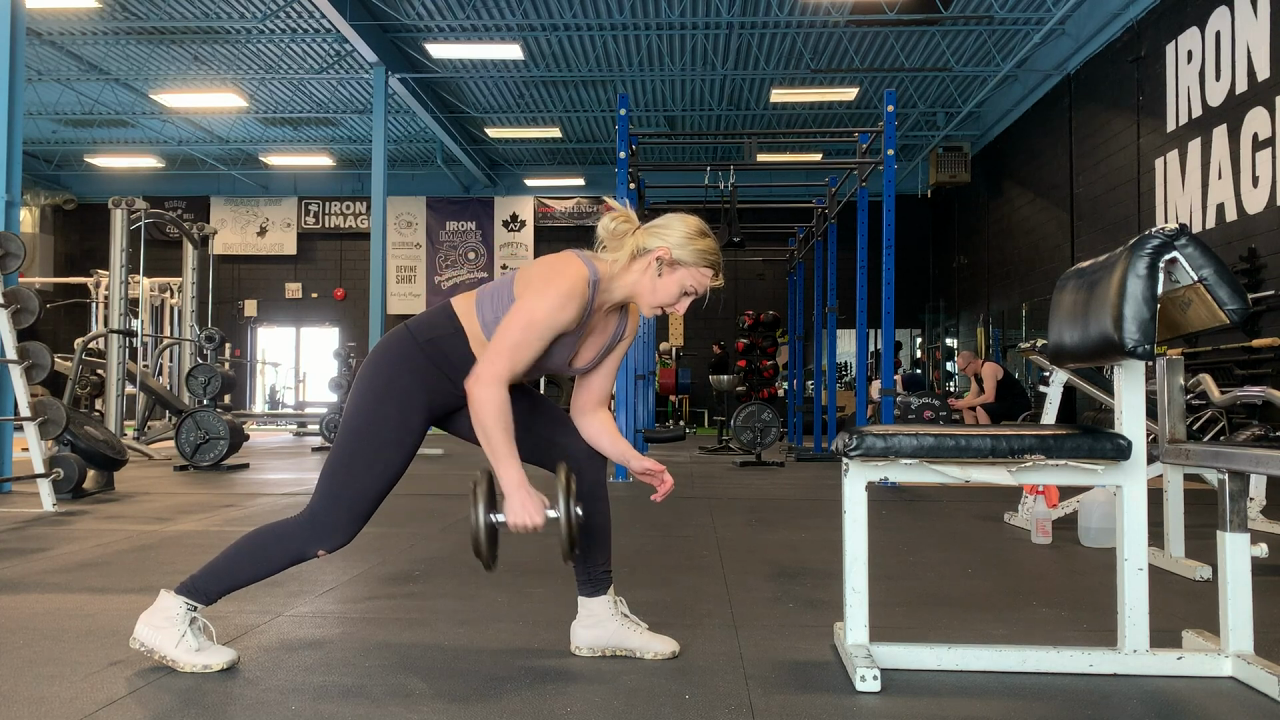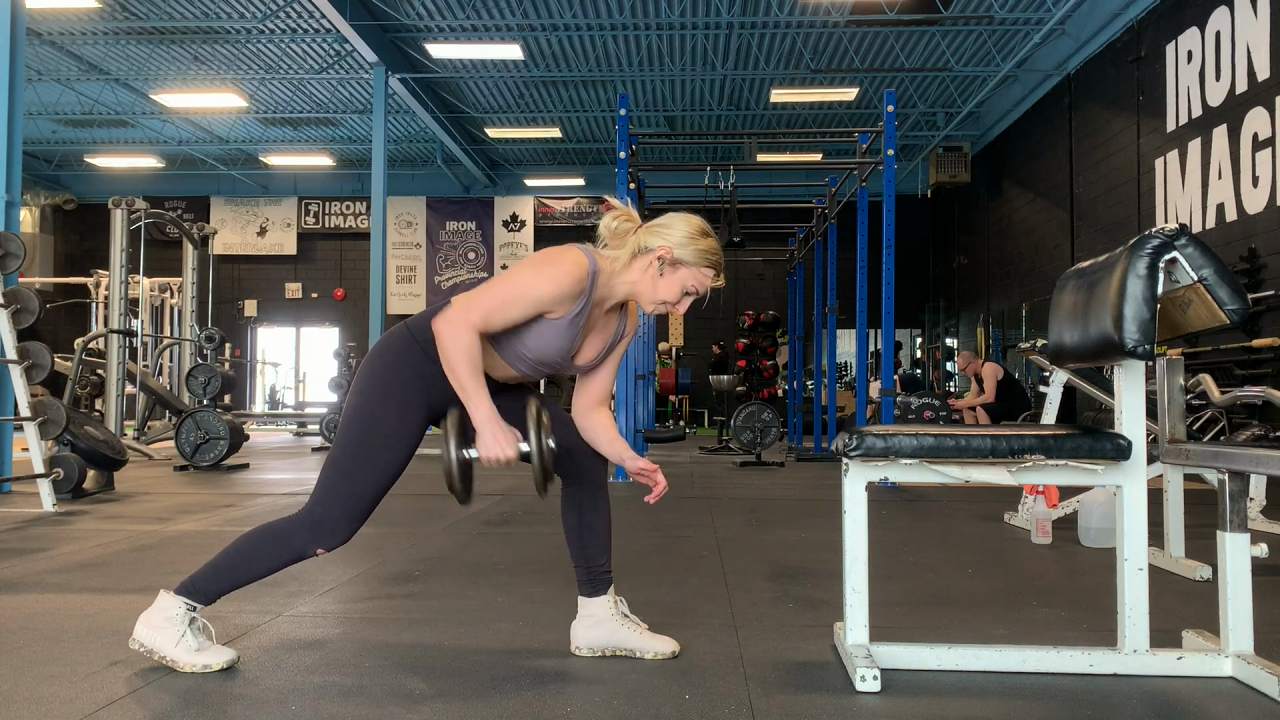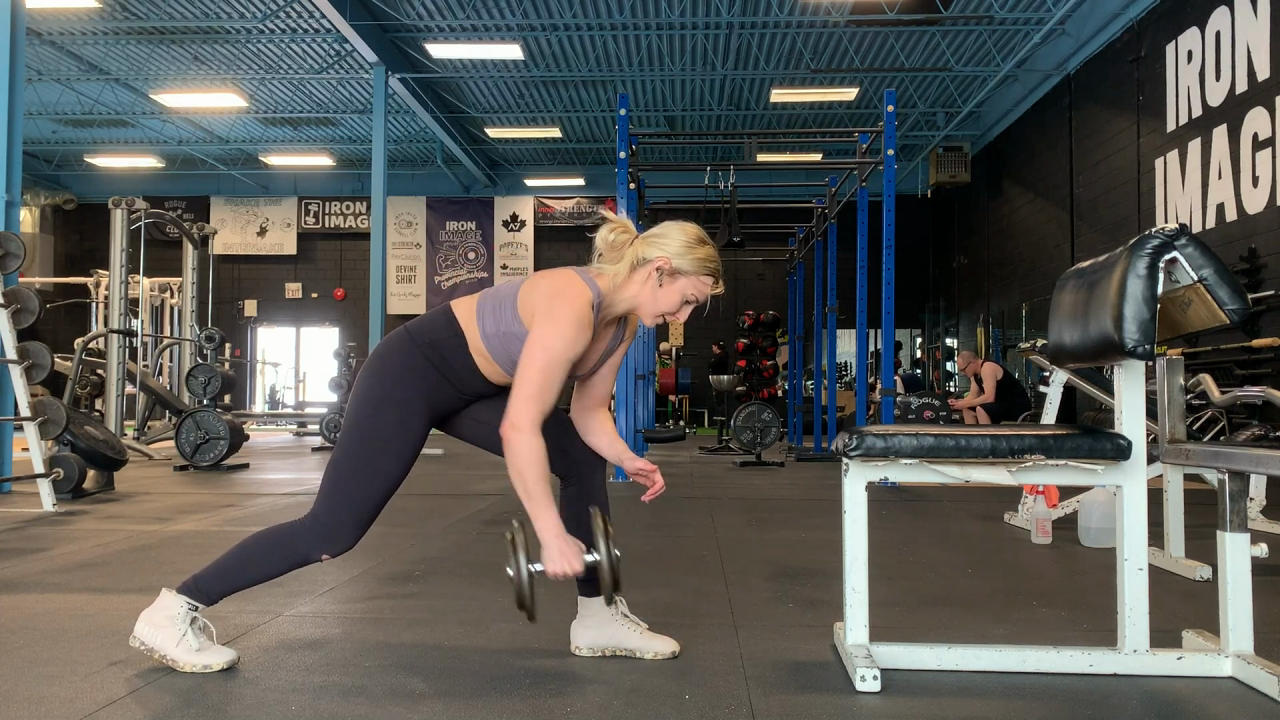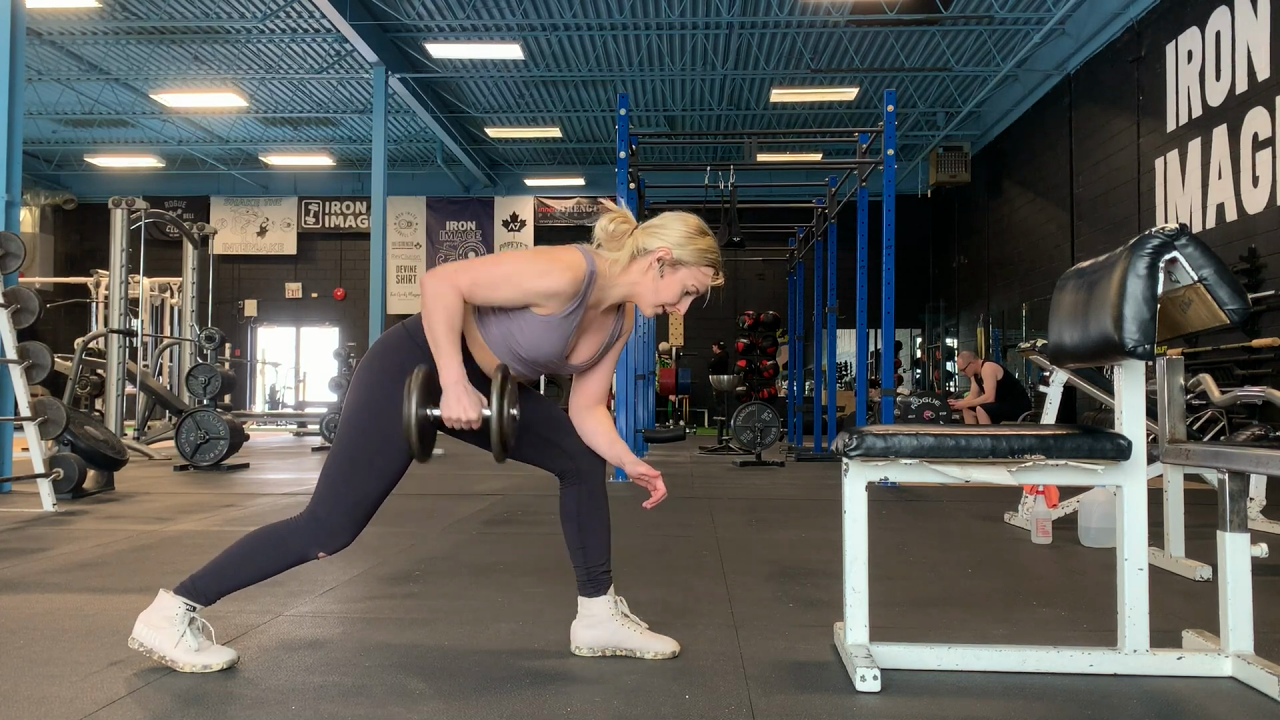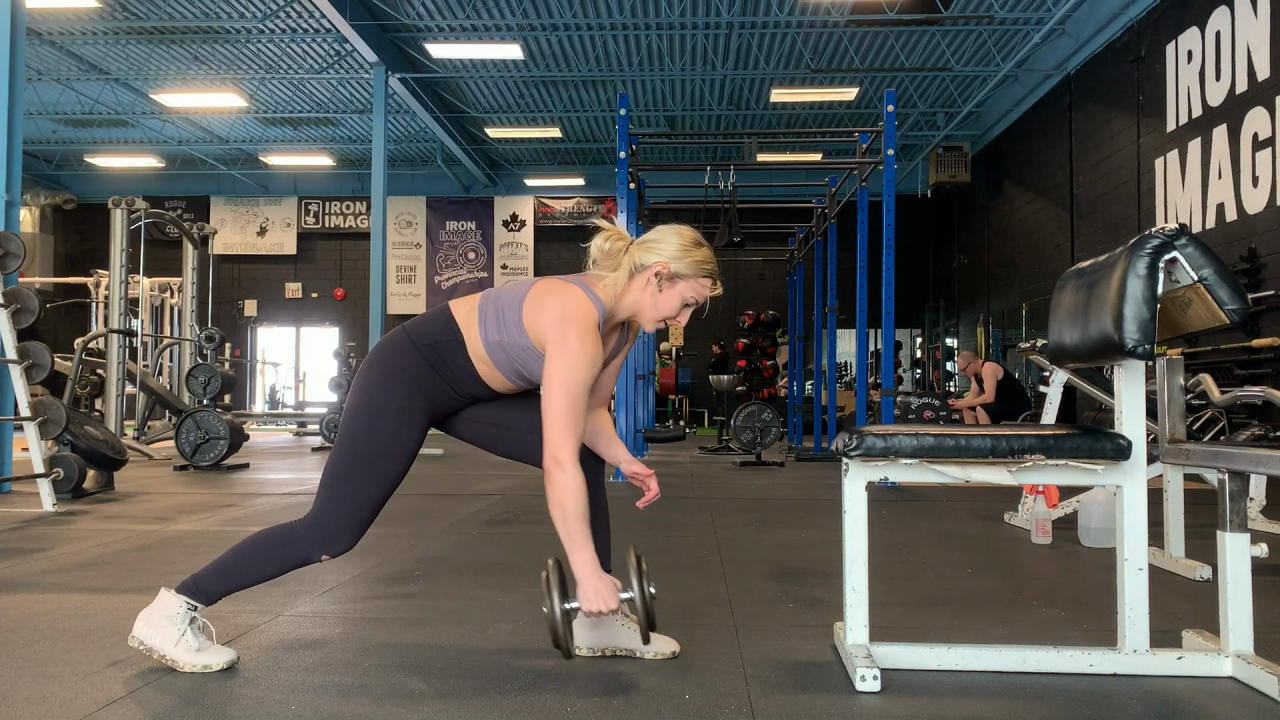
dt=1s
person 1, frame 1
left shoulder: (626, 320)
right shoulder: (568, 282)
left elbow: (588, 410)
right elbow: (484, 382)
left wrist: (632, 459)
right wrist: (515, 488)
left hip: (476, 380)
right hip: (415, 368)
left knee: (585, 461)
right knee: (330, 525)
left ankle: (598, 617)
right ankle: (172, 613)
person 1, frame 2
left shoulder: (625, 318)
right shoulder: (571, 272)
left elbow: (590, 406)
right elbow: (452, 324)
left wrist: (628, 458)
right wrist: (487, 424)
left hip: (486, 380)
right hip: (414, 367)
left knee: (585, 460)
right knee: (329, 522)
left ankle: (598, 616)
right ankle: (170, 613)
person 1, frame 3
left shoulder: (624, 323)
right shoulder: (573, 304)
left elbow: (589, 411)
right elbow: (518, 428)
left wrist: (627, 459)
right wrist: (552, 536)
left hip: (477, 385)
right hip: (413, 371)
left knee: (585, 461)
right knee: (334, 529)
left ankle: (598, 618)
right ankle: (172, 612)
person 1, frame 4
left shoulder: (620, 318)
right shoulder: (566, 273)
left elbow: (586, 408)
right elbow: (441, 282)
left wrist: (628, 461)
right wrist: (453, 383)
left hip: (476, 378)
right hip: (415, 367)
left knee: (583, 459)
right knee: (330, 526)
left ankle: (598, 617)
right ankle: (169, 613)
person 1, frame 5
left shoulder: (625, 323)
right shoulder: (578, 320)
left elbow: (589, 411)
right elbow: (555, 460)
left wrist: (625, 461)
right wrist: (590, 576)
left hip: (473, 387)
right hip: (411, 371)
left knee: (591, 463)
right knee: (333, 529)
left ankle: (597, 625)
right ankle: (170, 613)
